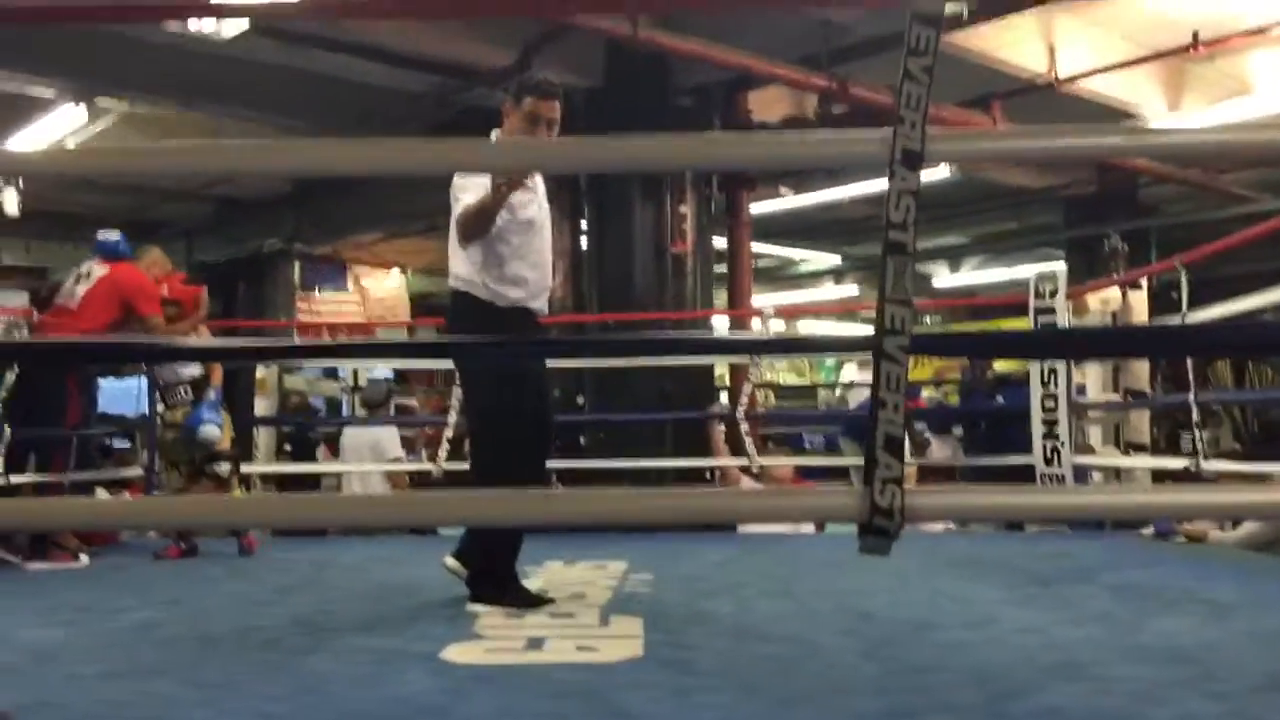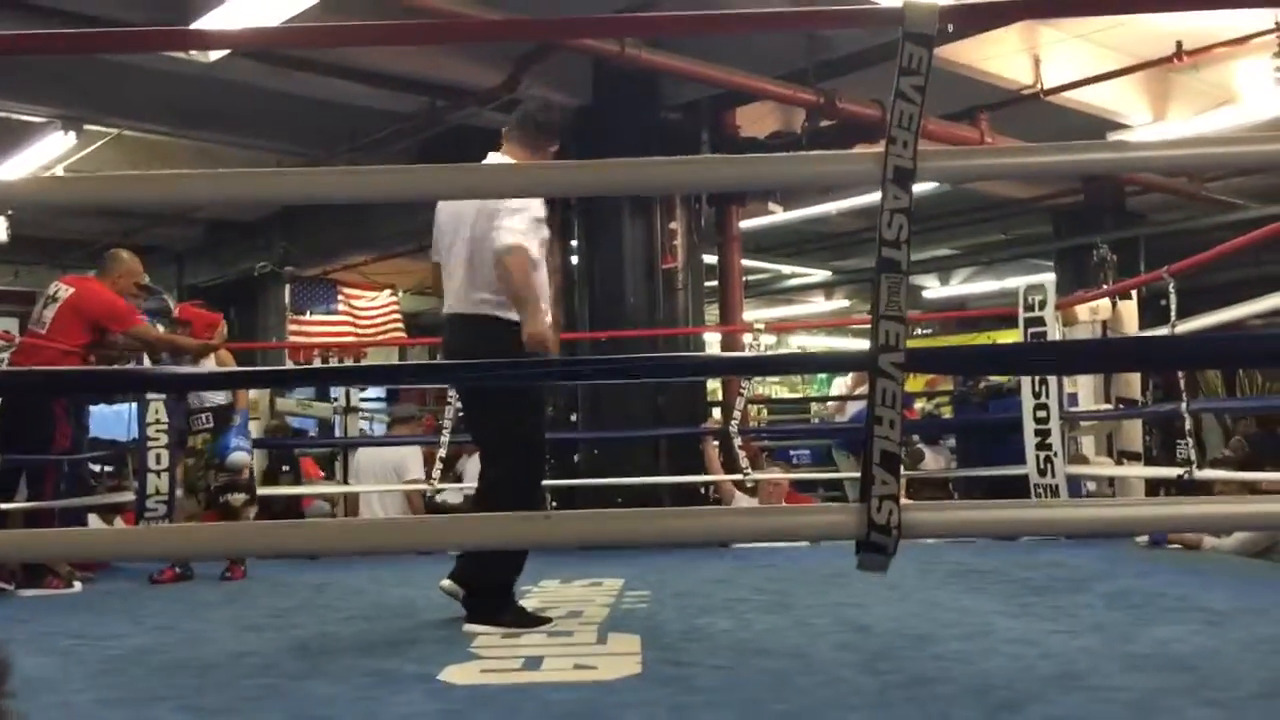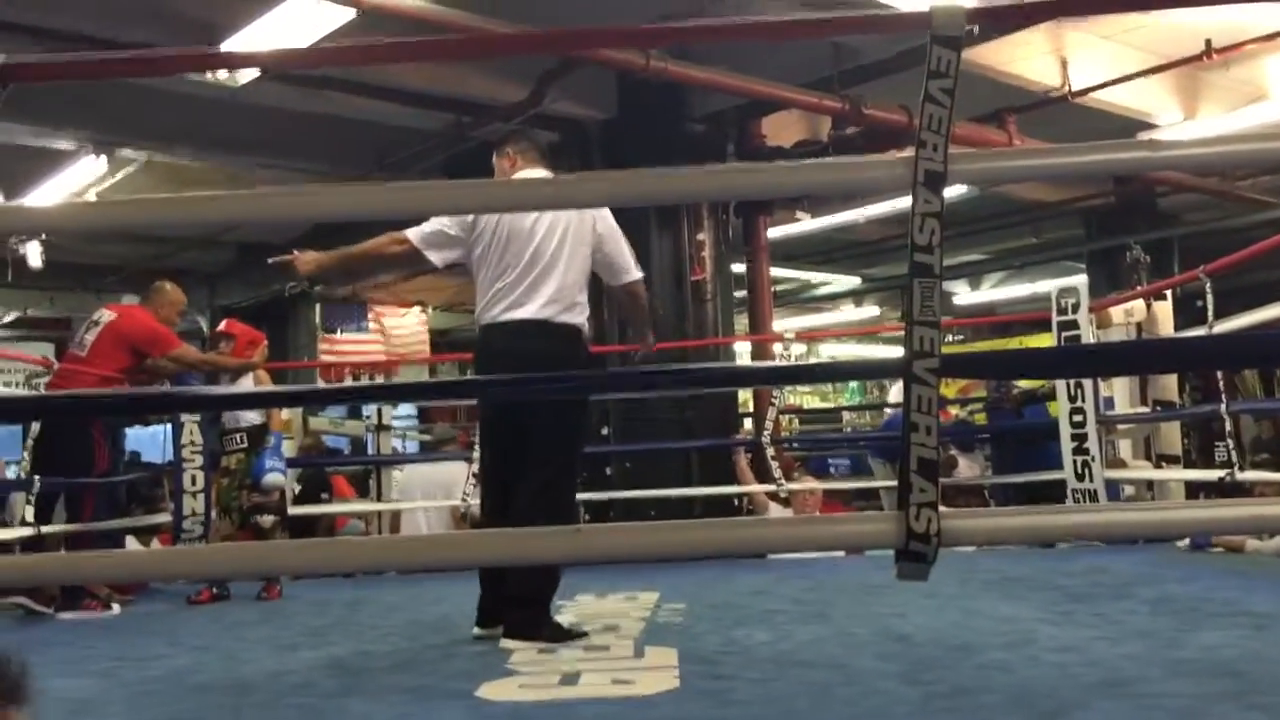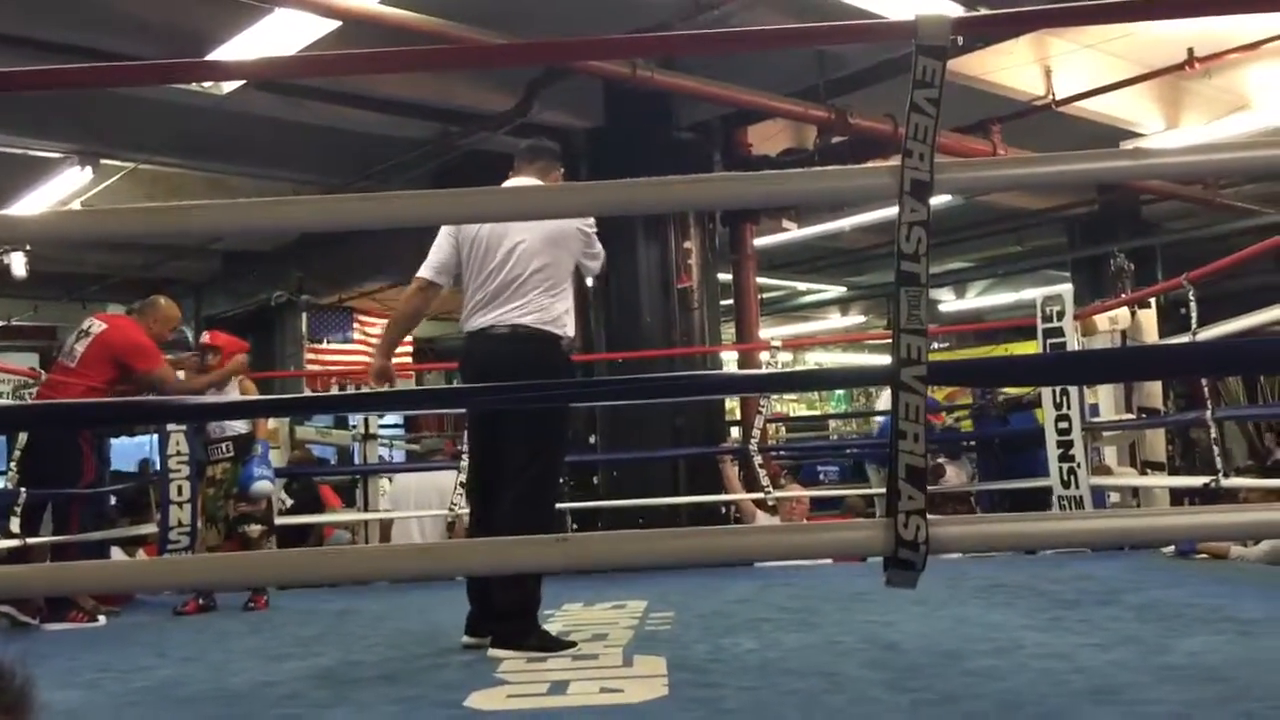
dt=0.7s
person 1, frame 1
left shoulder: (531, 172)
right shoulder: (484, 166)
right elbow: (466, 230)
right wrist: (495, 197)
left hip: (519, 323)
right hip: (486, 322)
left knee: (530, 444)
right knee: (503, 450)
left ankle: (477, 555)
right ankle: (492, 581)
person 1, frame 2
right shoulder: (519, 190)
left elbow: (446, 267)
right elbow: (513, 255)
right wrist: (533, 318)
left hip: (465, 335)
right hip: (501, 339)
left knee: (502, 463)
right knee: (517, 470)
left ankle: (472, 574)
right ankle: (490, 602)
person 1, frame 3
left shoulder: (482, 207)
right shoulder: (587, 207)
left elbow: (400, 248)
right elbow: (629, 284)
left wrist: (322, 263)
right wrist: (643, 333)
left hip: (500, 349)
right hip: (558, 349)
left knee: (501, 478)
right knee: (549, 482)
left ankle: (495, 609)
right ankle: (528, 616)
person 1, frame 4
left shoulder: (467, 215)
right shoulder: (571, 215)
left elbow: (422, 289)
right elbow: (594, 265)
left wrist: (383, 351)
left hip: (481, 353)
right hip: (537, 354)
left knee: (489, 485)
right knee: (530, 488)
left ankle: (484, 616)
right ankle: (515, 625)
person 2, frame 1
left shoulder: (90, 268)
right shoulder: (139, 282)
right elbow: (161, 338)
right wrist: (197, 320)
right hip: (68, 363)
left knee: (23, 442)
right knee: (60, 451)
right ankle: (44, 543)
person 2, frame 2
left shoulder: (66, 285)
right shoulder: (105, 300)
right elbow: (158, 341)
right wrist: (207, 345)
right hip: (50, 389)
right knee: (47, 478)
right ankle: (35, 572)
person 2, frame 3
left shoulder: (111, 313)
right shoulder: (145, 326)
right elbow: (201, 362)
left wrist: (174, 369)
right wrist: (250, 363)
right hip: (86, 413)
left knee: (46, 494)
right knee: (88, 501)
right ankle: (75, 595)
person 2, frame 4
left shoulder: (100, 321)
right shoulder: (135, 340)
right elbow: (178, 388)
left wrist: (157, 372)
right wrist: (226, 372)
right hip: (72, 424)
left knee: (33, 505)
right knee: (75, 511)
right ankle: (60, 606)
person 3, frame 1
left shoulder: (197, 331)
left elbow: (216, 369)
left wrist: (211, 404)
left hip: (201, 405)
right hip: (173, 411)
left knee: (221, 468)
right knee: (177, 476)
left ankle: (242, 530)
right ankle: (184, 538)
person 3, frame 2
left shoulder: (220, 356)
left elbow: (241, 393)
left wrist: (239, 429)
left hip: (225, 433)
right hip: (198, 437)
left knee: (233, 500)
right knee: (191, 496)
left ankle: (237, 561)
right ankle: (181, 563)
person 3, frame 3
left shoulder: (258, 375)
right shoulder: (223, 379)
left elbow: (275, 414)
left wrist: (273, 450)
left hip: (257, 452)
right hip: (230, 455)
left knee: (266, 519)
right knee: (224, 519)
left ankle: (273, 581)
right ankle: (218, 583)
person 3, frame 4
left shoulder: (243, 383)
right shoulder: (207, 389)
left elbow: (260, 421)
right elbow: (201, 422)
left wrist: (260, 459)
left hip: (244, 460)
right hip: (215, 465)
left knee: (253, 528)
right knee: (210, 530)
left ankle: (259, 591)
right ankle: (204, 594)
